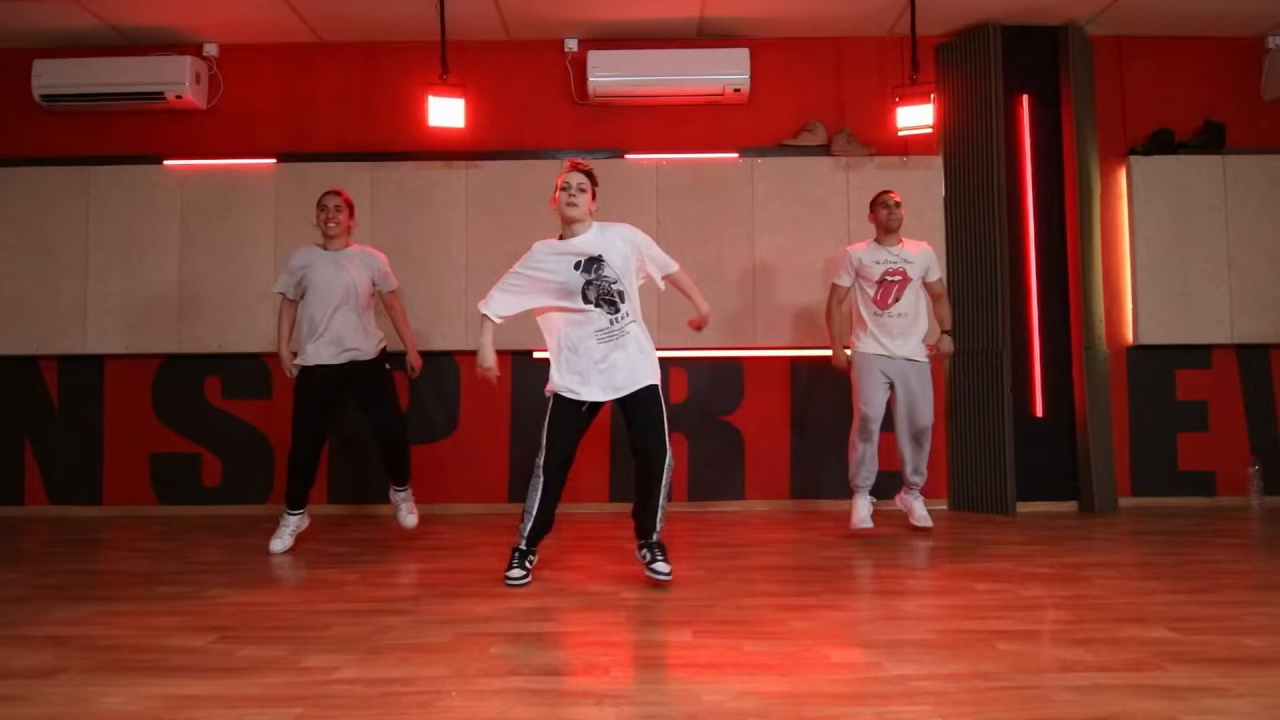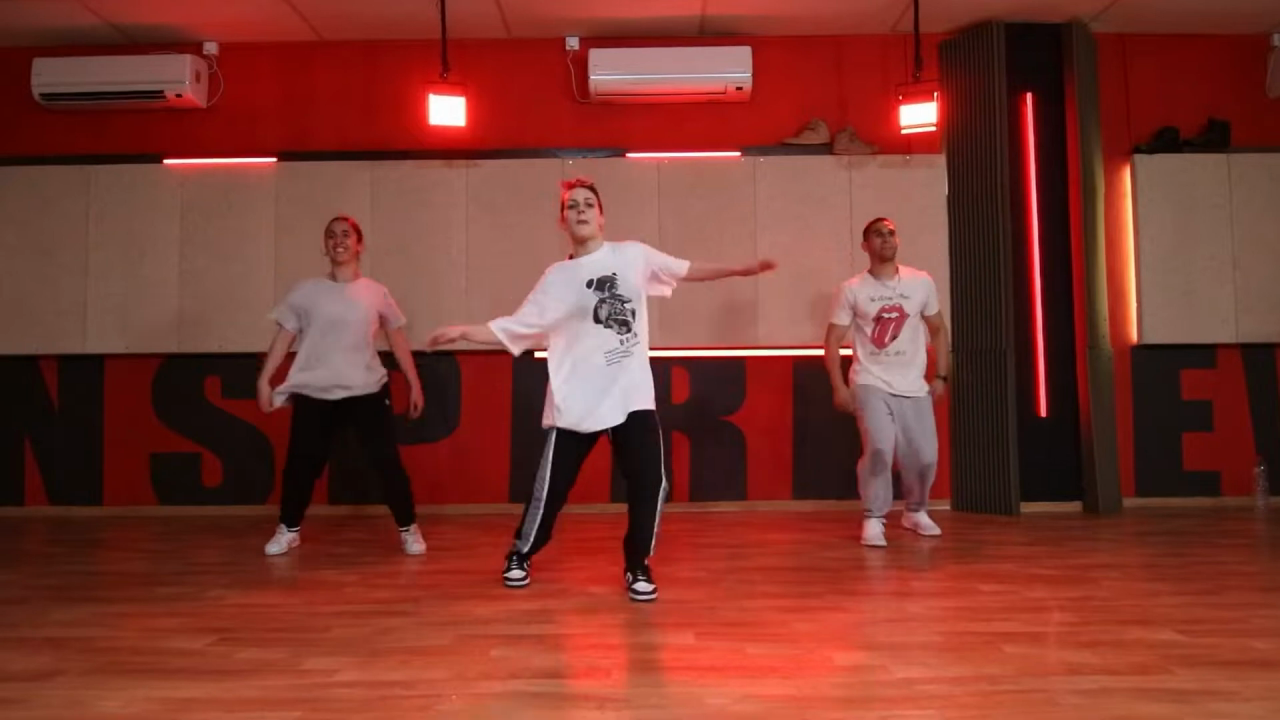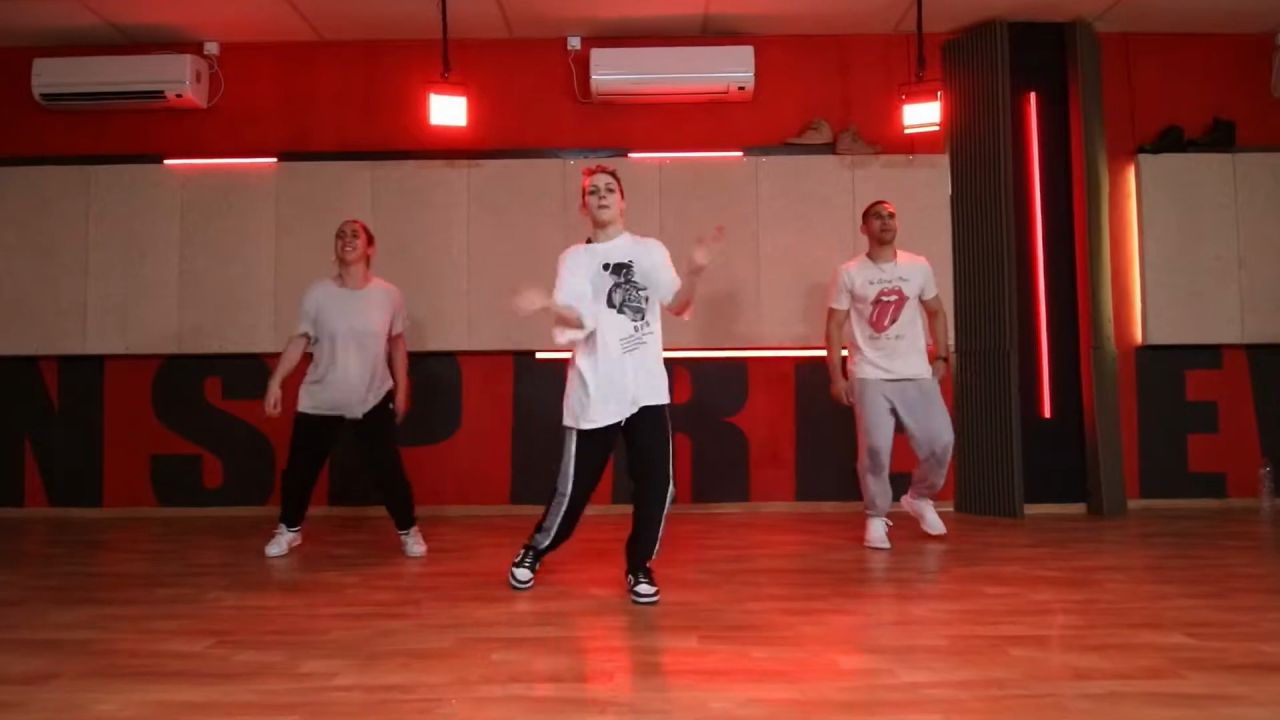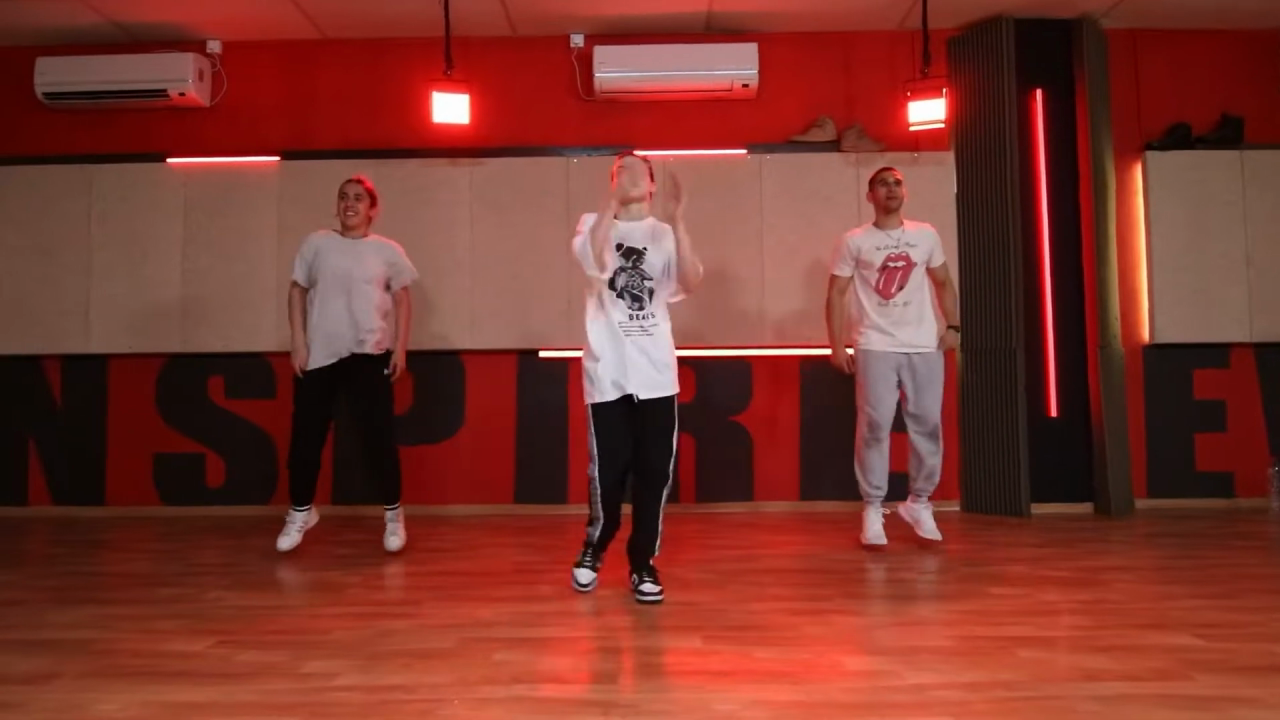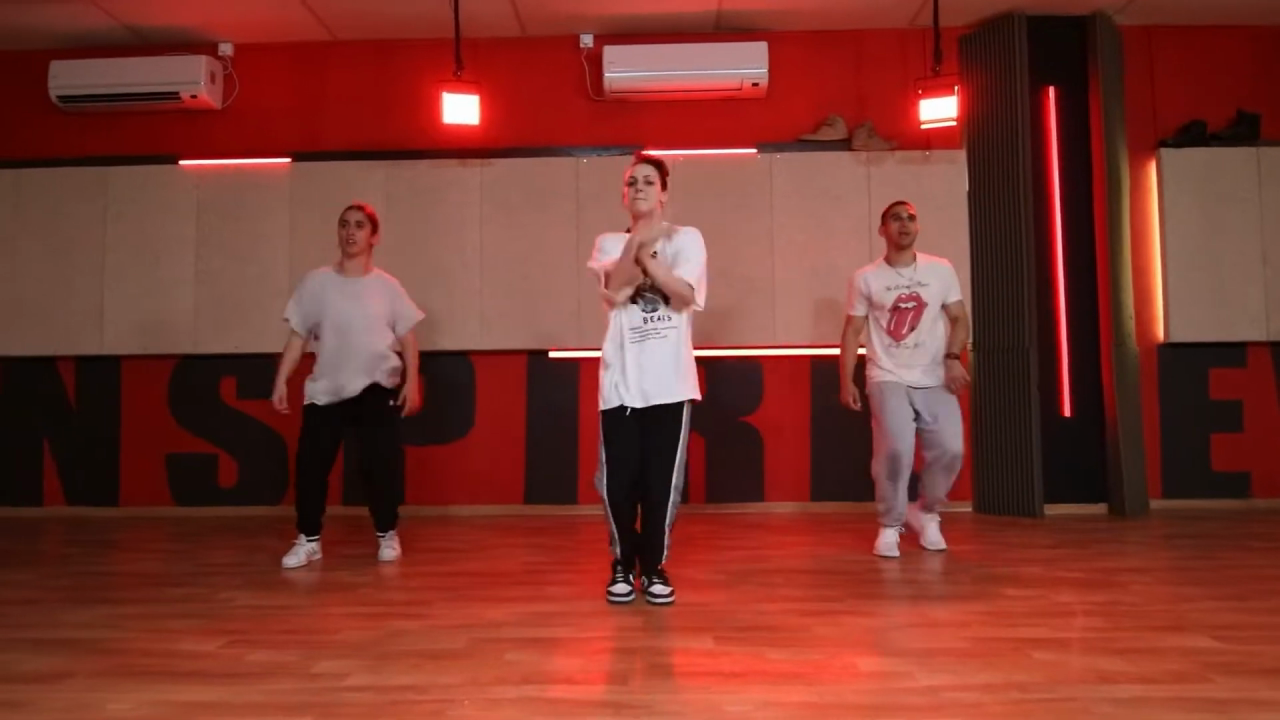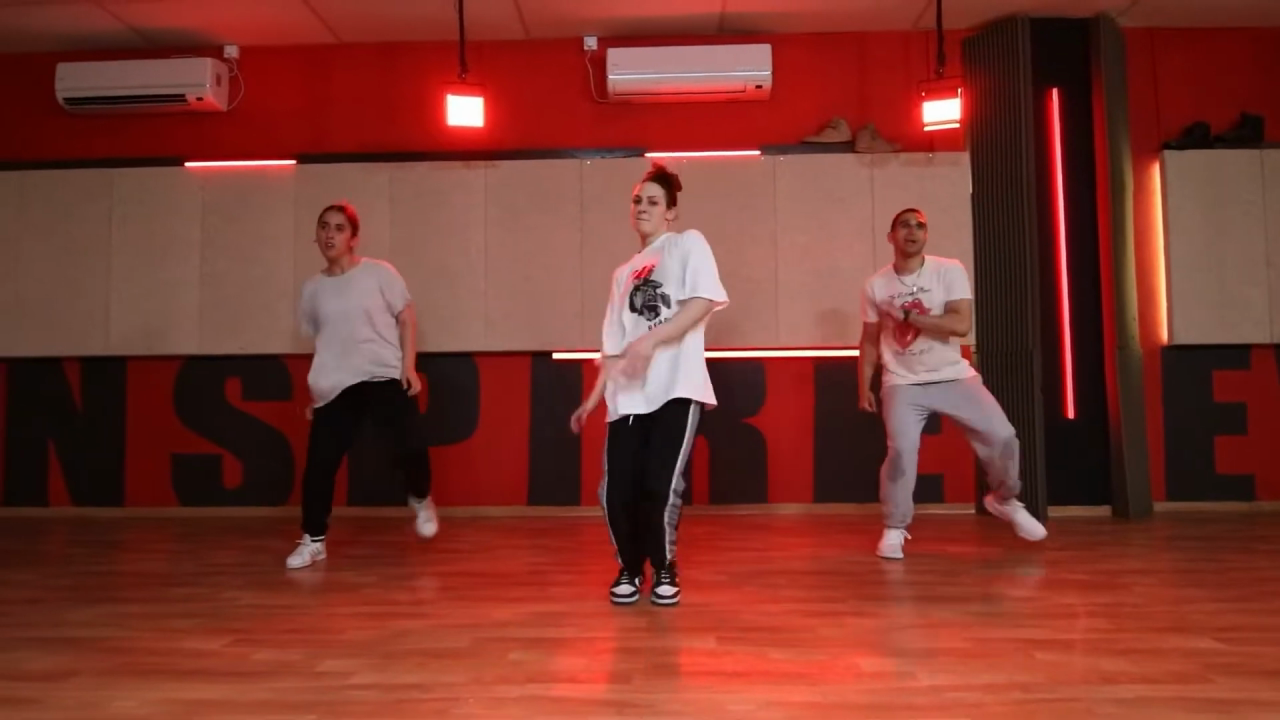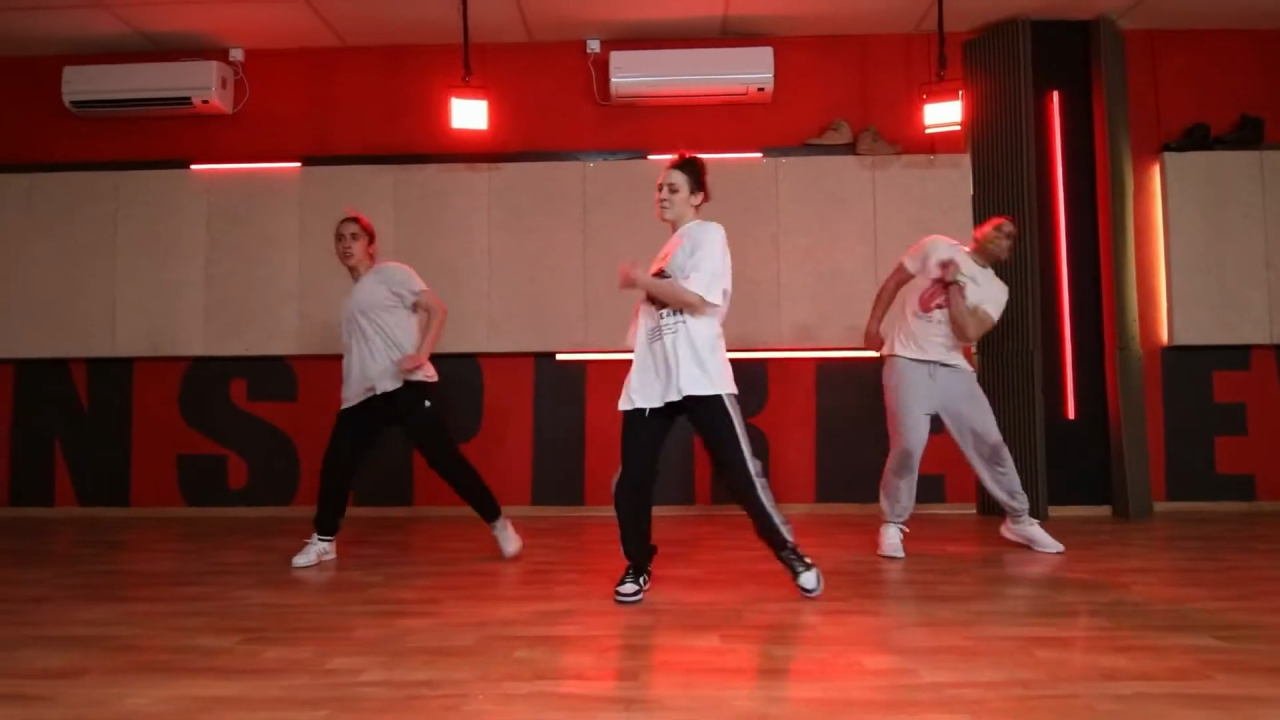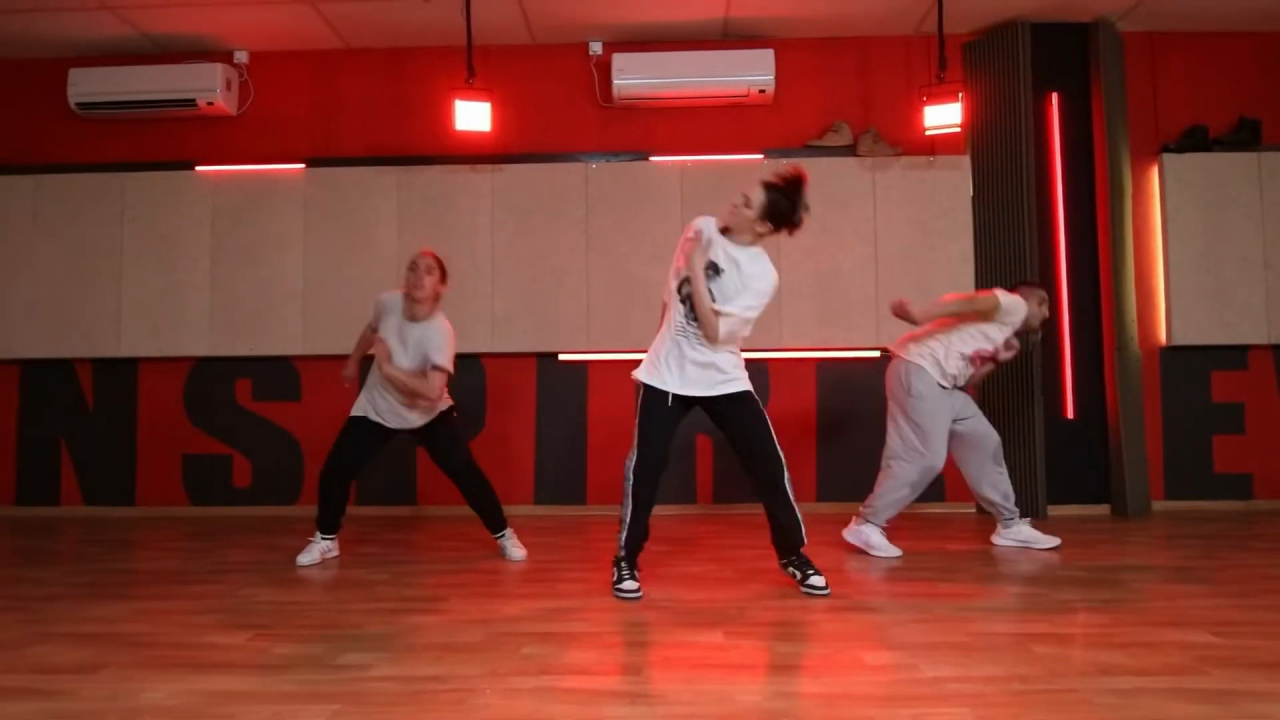
dt=0.2s
person 1, frame 1
left shoulder: (622, 236)
right shoulder: (542, 256)
left elbow: (667, 267)
right elbow: (497, 301)
left wrist: (699, 301)
right wrist: (485, 346)
left hip: (635, 367)
right hip: (576, 375)
left knee: (655, 454)
right knee: (551, 462)
left ankle: (649, 542)
right ankle: (525, 548)
person 1, frame 2
left shoulder: (634, 254)
right shoulder: (558, 277)
left elbow: (684, 271)
right elbow: (518, 327)
left wrist: (738, 269)
right wrist: (464, 330)
left hip: (632, 394)
right hip: (576, 398)
left knee: (649, 481)
right knee: (551, 488)
left ankle: (636, 564)
right ankle: (520, 554)
person 1, frame 3
left shoulder: (654, 249)
right shoulder: (574, 259)
left elbow: (676, 308)
right elbow: (577, 323)
left wrist: (696, 269)
right wrist: (546, 305)
left hip: (646, 387)
right hip: (594, 391)
left knee: (657, 479)
right knee: (576, 485)
left ankle: (639, 565)
right ankle: (534, 551)
person 1, frame 4
left shoulder: (668, 234)
right shoulder: (592, 223)
left elbow: (687, 283)
right elbow: (596, 261)
left wrist: (676, 221)
right wrist: (613, 200)
left hip: (656, 372)
right hip: (607, 370)
left knee: (655, 470)
right knee: (609, 469)
left ankle: (642, 563)
right ankle: (595, 546)
person 1, frame 5
left shoulder: (685, 237)
right shoulder: (608, 244)
left elbow: (686, 296)
right elbow: (612, 288)
left wrist: (649, 255)
right wrist: (637, 243)
left hip: (668, 380)
right hip: (620, 381)
left knee: (662, 479)
right knee: (618, 479)
left ankle: (653, 567)
right ankle: (625, 562)
person 1, frame 6
left shoulder: (689, 244)
right shoulder: (623, 274)
left elbow: (707, 302)
right elbow: (614, 346)
left wrist: (652, 341)
right wrist: (592, 399)
left hip: (678, 385)
right hip: (630, 394)
left knee: (662, 482)
right knee: (617, 491)
left ankle: (663, 567)
right ankle: (631, 566)
person 1, frame 7
left shoulder: (708, 235)
right shoulder: (665, 252)
left elbow: (699, 298)
left wrist: (643, 281)
left hip: (702, 378)
right hip: (648, 381)
left knee: (739, 469)
right knee: (631, 480)
left ankle: (788, 550)
right ankle: (637, 565)
person 1, frame 8
left shoulder: (761, 270)
right shoulder: (704, 229)
left elbow: (716, 329)
left wrist: (696, 280)
left hip: (723, 375)
right hip: (667, 369)
left knee: (767, 462)
right knee: (644, 463)
left ankle: (794, 558)
right ankle: (627, 559)
person 2, frame 1
left shoulder: (372, 260)
right shoulder: (302, 259)
left elbow: (392, 302)
right elbow: (289, 302)
left wrist: (411, 347)
right wrist: (283, 349)
left hip: (367, 358)
right hip: (317, 363)
left knee: (392, 427)
right knee: (306, 439)
left ankle: (401, 490)
right ankle: (294, 514)
person 2, frame 2
left shoulder: (377, 293)
right shoulder: (307, 291)
left elbow: (398, 338)
right elbow: (284, 334)
left wrist: (414, 384)
right wrist: (265, 378)
left hip: (367, 393)
right hip: (315, 395)
left knee: (388, 464)
right knee: (300, 468)
left ankle: (408, 527)
right ankle: (289, 528)
person 2, frame 3
left shoulder: (388, 294)
right shoulder: (317, 294)
left elbow: (398, 342)
right elbow: (300, 340)
left wrist: (402, 388)
right wrist: (275, 383)
left hip: (373, 398)
right hip: (320, 399)
left knee: (388, 469)
right knee: (300, 468)
left ankle: (409, 530)
right ankle: (289, 529)
person 2, frame 4
left shoulder: (388, 250)
right shoulder: (316, 243)
left elbow: (402, 301)
right elbow: (297, 291)
left wrist: (400, 348)
right wrist: (298, 341)
left hip: (368, 355)
right hip: (319, 356)
left knee: (378, 434)
right knee: (306, 436)
left ankle: (392, 512)
right ankle: (301, 511)
person 2, frame 5
left shoulder: (388, 286)
right shoulder: (315, 283)
left elbow: (406, 338)
right elbow: (298, 337)
left wrist: (412, 382)
right wrist: (281, 383)
left hip: (376, 389)
right hip: (326, 391)
left knee: (381, 465)
right knee: (310, 466)
left ankle: (387, 535)
right ankle: (309, 539)
person 2, frame 6
left shoulder: (379, 272)
right shoulder: (312, 289)
left elbow: (406, 318)
left wrist: (409, 365)
right wrist: (316, 390)
left hip: (383, 377)
right hip: (335, 386)
left knee: (409, 446)
right knee: (319, 464)
left ankle: (421, 499)
right ankle: (314, 540)
person 2, frame 7
left shoulder: (391, 273)
right shoulder: (354, 294)
left elbow: (436, 309)
left wrist: (420, 354)
left hip: (408, 386)
right hip: (365, 394)
left knee: (445, 458)
right knee: (336, 463)
left ankle: (498, 522)
right ankle: (323, 540)
person 2, frame 8
left shoulder: (440, 333)
right shoulder: (389, 303)
left elbow: (430, 392)
left wrist: (387, 367)
right wrist: (353, 362)
left hip: (430, 413)
right hip: (376, 408)
left knee: (464, 472)
right knee: (336, 467)
left ankle: (503, 534)
right ankle: (326, 539)
person 3, frame 1
left shoulder: (923, 253)
right shoulder: (855, 255)
left elbow: (939, 296)
right elbow: (835, 302)
left wrist: (946, 333)
right wrist: (837, 348)
left hip: (914, 354)
right hip: (870, 352)
left knee: (920, 423)
right knee: (868, 419)
left ankle: (911, 492)
right ankle: (861, 496)
person 3, frame 2
left shoulder: (921, 282)
right shoulder: (851, 290)
left elbow: (938, 329)
right elbow: (833, 341)
left wrist: (940, 374)
right wrist: (838, 385)
left hip: (913, 387)
right hip: (870, 384)
left knee: (924, 457)
right knee: (880, 449)
left ankle: (915, 511)
right ankle: (873, 517)
person 3, frame 3
left shoulder: (919, 266)
right shoulder: (849, 273)
left elbow: (936, 313)
right elbow: (834, 327)
left wrist: (942, 355)
right wrist: (836, 376)
left hip: (916, 374)
right hip: (869, 375)
left knee: (940, 442)
right knee: (875, 447)
left ankle: (920, 498)
right ankle: (876, 518)
person 3, frame 4
left shoulder: (925, 235)
right shoulder: (854, 242)
left elbow: (944, 284)
right elbow: (835, 295)
left wrist: (952, 327)
right wrist: (836, 344)
left hip: (924, 347)
right hip: (875, 347)
left knee: (928, 424)
right knee: (876, 423)
left ankle: (918, 503)
right ankle: (872, 508)
person 3, frame 5
left shoulder: (941, 270)
right shoulder: (864, 279)
left elbow: (960, 320)
right elbow: (851, 334)
left wrist: (952, 358)
right wrist: (846, 382)
left hip: (934, 378)
right hip: (887, 379)
left knee: (950, 449)
right knee: (896, 452)
left ankle: (923, 511)
right ankle: (889, 527)
person 3, frame 6
left shoulder: (950, 271)
right shoulder: (874, 286)
left elbow: (963, 324)
right elbow: (869, 338)
left wrist: (909, 317)
right wrist: (864, 386)
left hip: (952, 375)
right hip: (903, 383)
left knee: (1001, 436)
right knee: (900, 452)
left ankle: (1005, 499)
right ankle: (894, 528)
person 3, frame 7
left shoulder: (996, 289)
right shoulder: (934, 248)
left elbow: (969, 335)
right elbow: (895, 281)
left wrist: (955, 284)
right wrist: (874, 322)
left hip: (952, 368)
right hip: (906, 361)
left knee: (989, 441)
right knee: (908, 444)
left ankle: (1019, 521)
right ankle: (892, 524)
person 3, frame 8
left shoulder: (998, 337)
right shoulder: (1012, 306)
left elbow: (966, 382)
right elbow: (974, 302)
left wrist: (996, 360)
right wrist: (922, 314)
left hip: (942, 384)
right hip: (916, 371)
left knee: (985, 443)
right knee: (925, 460)
left ankle: (1010, 525)
right ankle: (866, 524)
